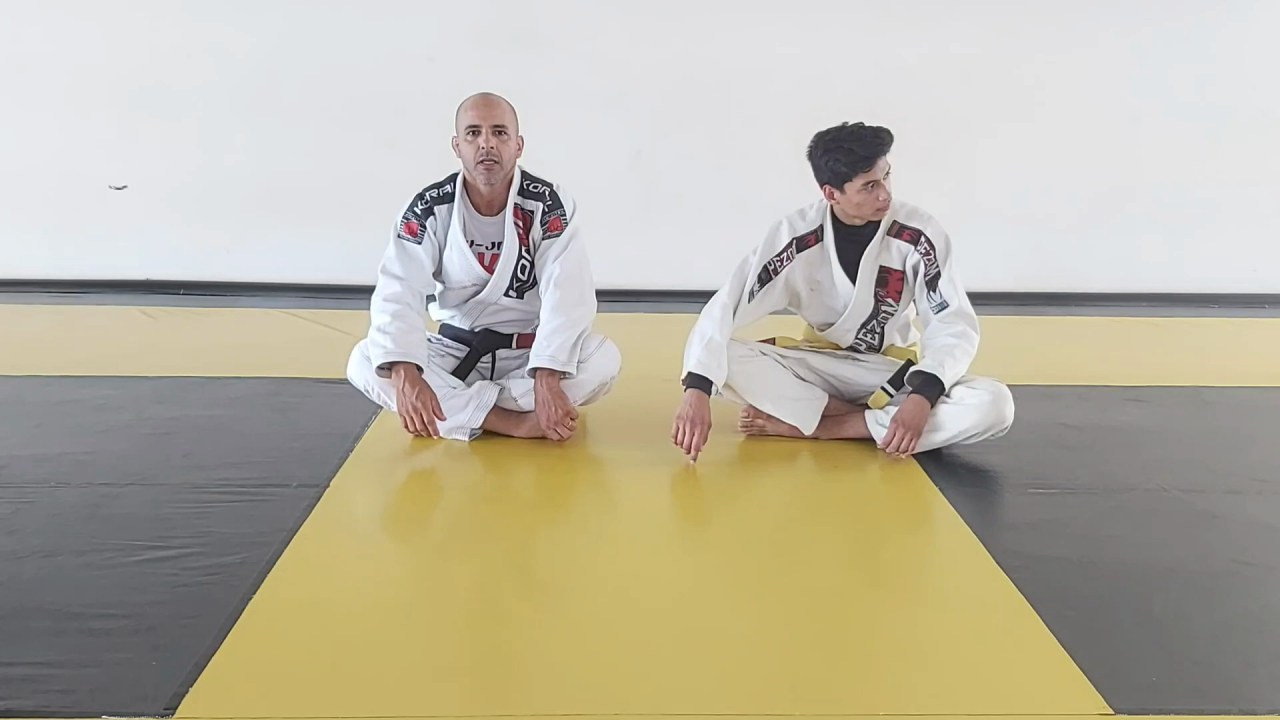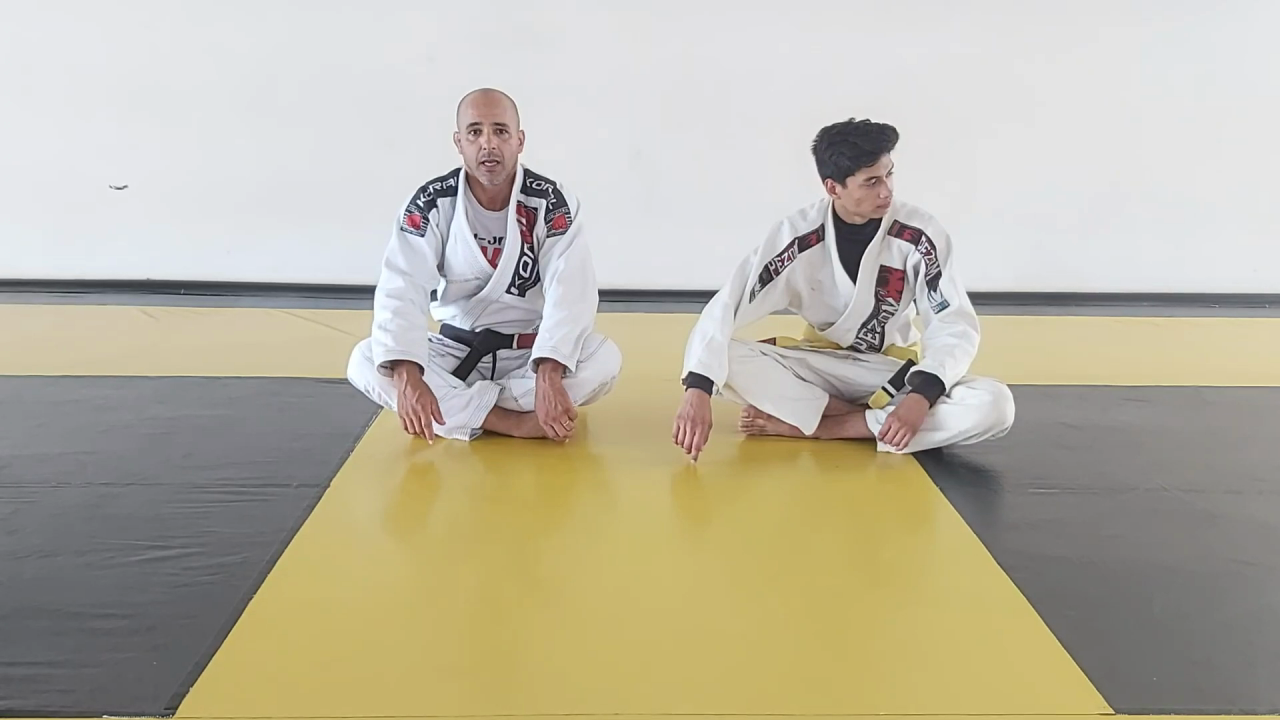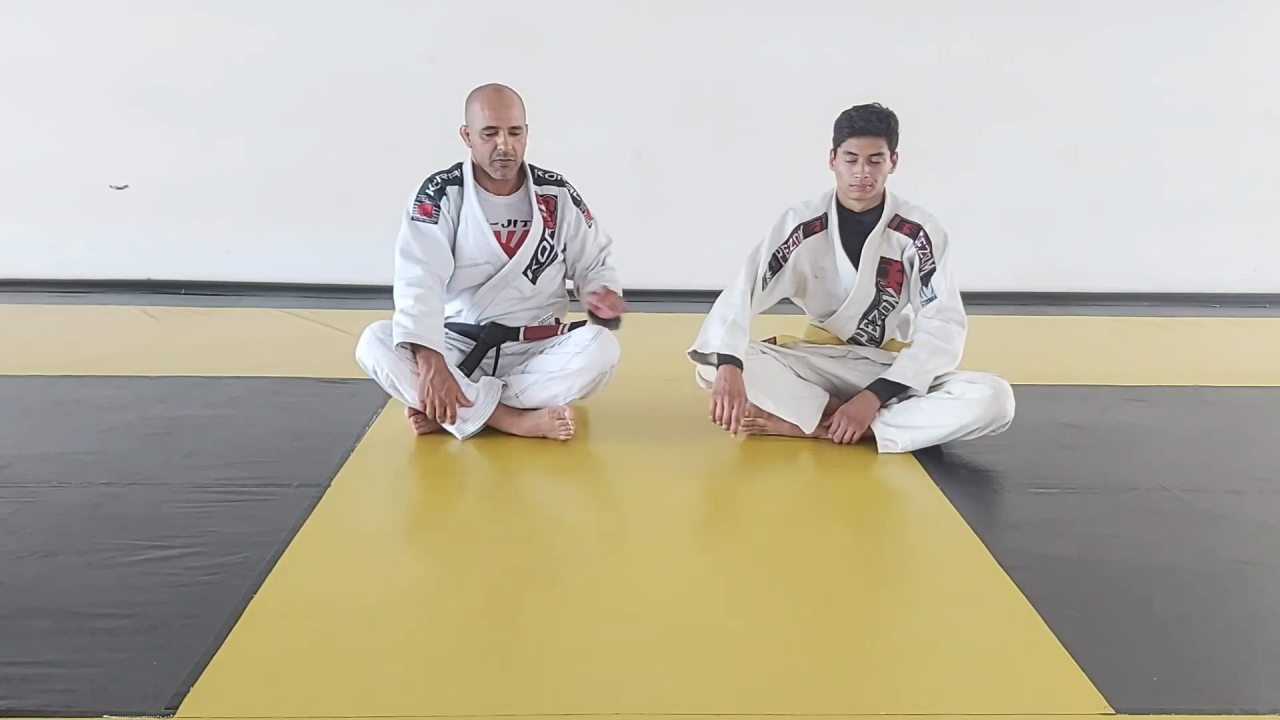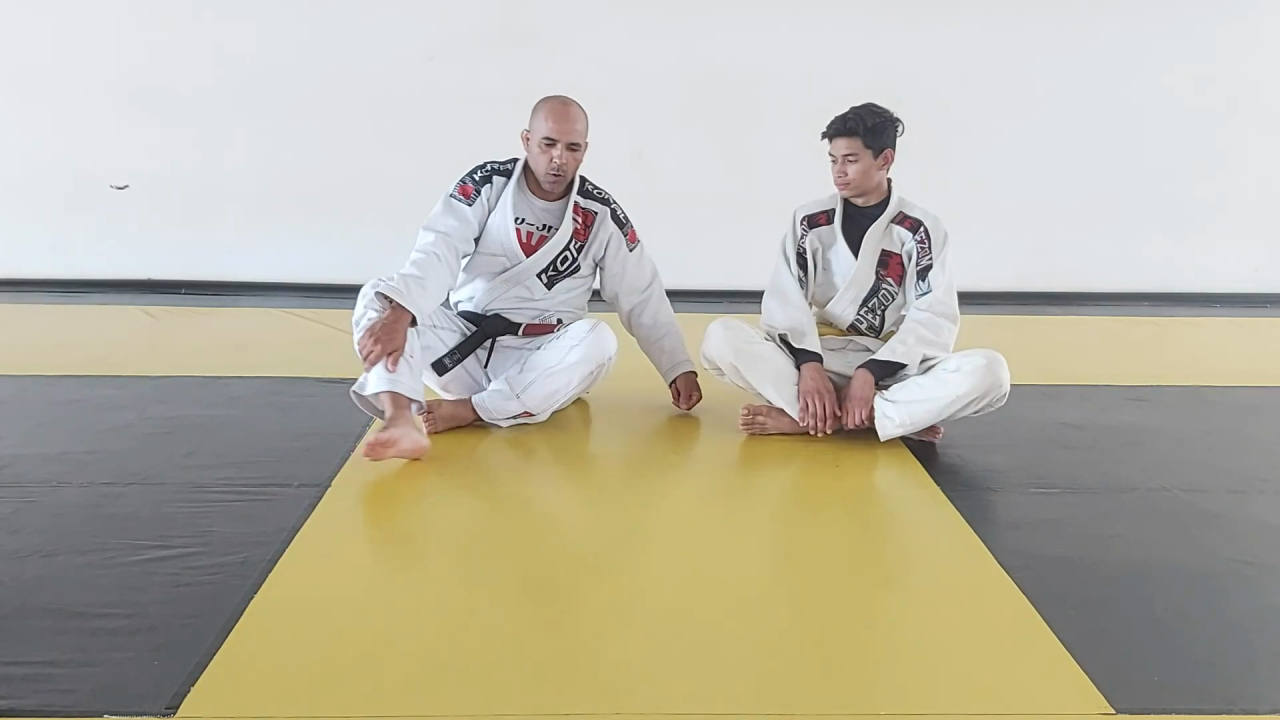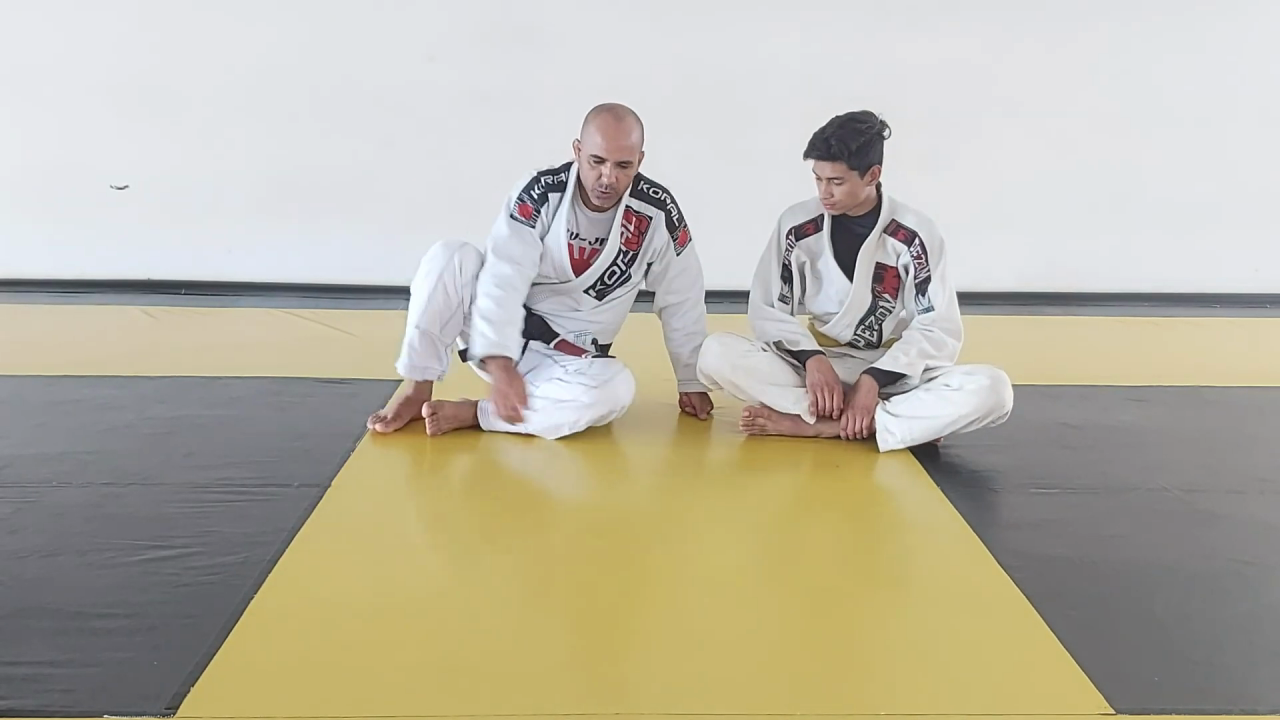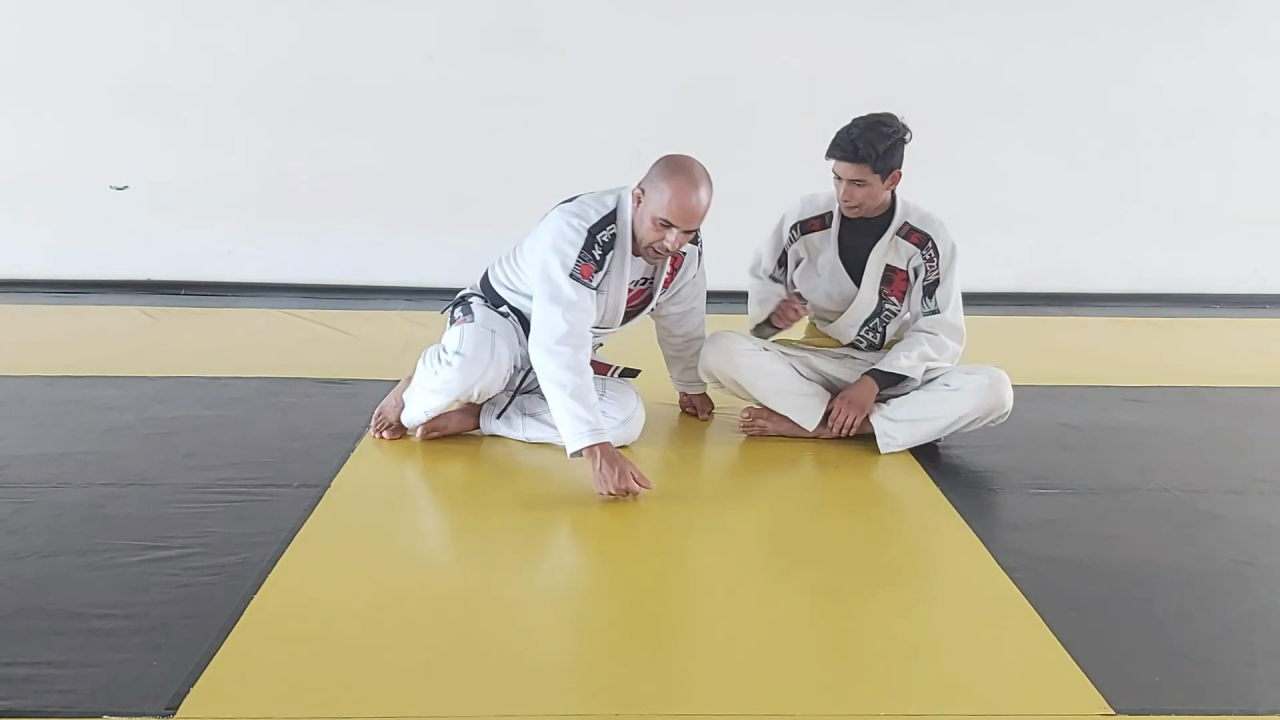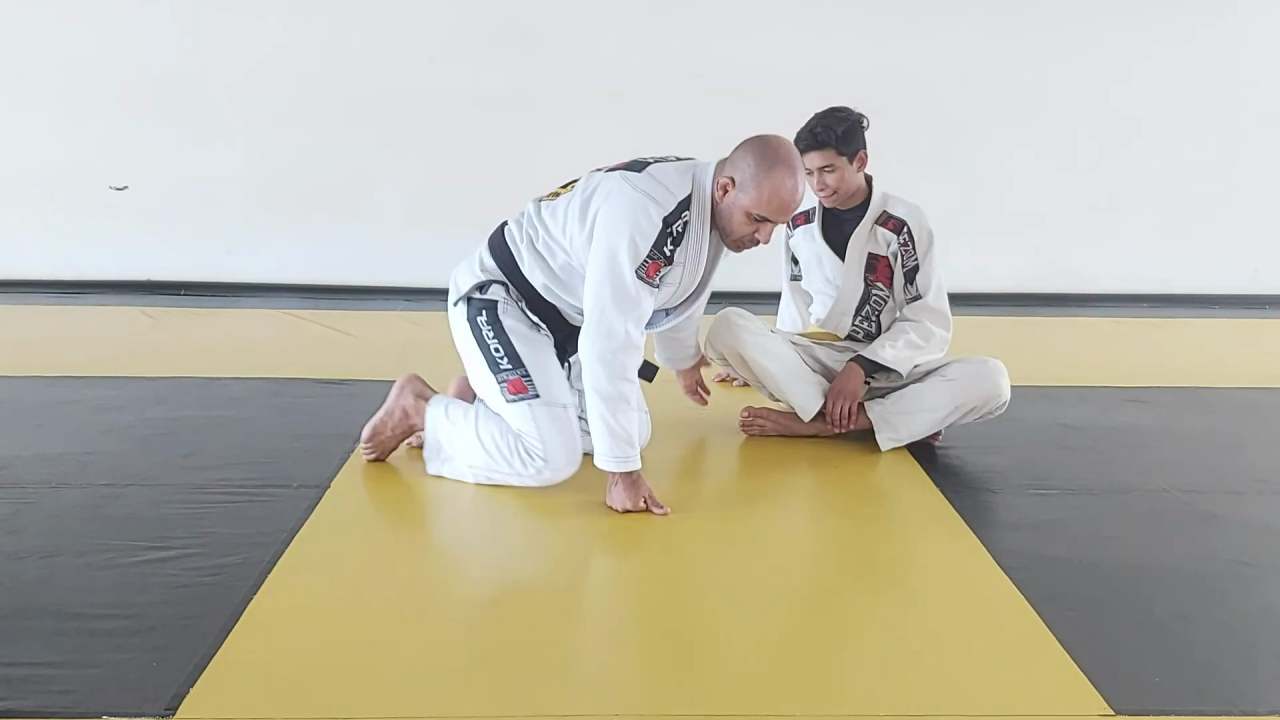
dt=0.7s
person 1, frame 1
left shoulder: (549, 205)
right shoulder: (429, 209)
left elbow: (567, 297)
right elbow: (397, 295)
left wrist: (547, 380)
right wrist: (406, 375)
left hip: (530, 352)
right hip: (456, 350)
left knee: (603, 360)
right knee: (365, 362)
left ankle: (458, 410)
right ankle: (516, 422)
person 1, frame 2
left shoulder: (553, 203)
right shoulder: (431, 204)
left elbow: (571, 295)
right elbow: (400, 292)
left wrist: (549, 377)
right wrist: (408, 378)
left hip: (532, 352)
right hip: (457, 350)
left knee: (604, 360)
right knee: (365, 362)
left ankle: (456, 411)
right ankle: (515, 421)
person 1, frame 3
left shoulder: (557, 195)
right shoulder: (438, 195)
left elbow: (597, 263)
right elbow: (418, 282)
left wrist: (603, 295)
right wrist: (430, 363)
left hip: (538, 351)
right hip: (461, 347)
left knee: (601, 349)
right knee: (375, 343)
left ankle: (450, 413)
right ankle: (513, 419)
person 1, frame 4
left shoulder: (601, 213)
right shoulder: (487, 183)
left elbow: (642, 297)
right elbow: (437, 252)
left wrist: (679, 369)
right wrist: (398, 312)
left hip: (540, 359)
right hip: (466, 346)
left knee: (596, 342)
right knee: (379, 298)
left ankle: (470, 410)
right ankle: (401, 423)
person 1, frame 5
left shoulder: (658, 212)
right shoulder: (540, 193)
left elbow: (682, 301)
right elbow: (503, 278)
left wrist: (691, 382)
right wrist: (501, 364)
left hip: (569, 360)
right hip: (507, 334)
left knee: (616, 389)
right knee: (451, 257)
left ankle: (477, 414)
right ankle: (417, 392)
person 1, frame 6
left shoulder: (681, 243)
right shoulder: (574, 230)
left elbow: (680, 316)
right elbow: (557, 350)
left wrist: (690, 385)
right wrist: (599, 452)
left hip: (568, 357)
right hip: (501, 318)
left knee: (626, 418)
right knee: (474, 366)
left ankle: (477, 414)
right ankle: (413, 397)
person 1, frame 7
left shoulder: (721, 212)
right shoulder: (644, 210)
left elbow: (680, 294)
right elbow: (610, 346)
left wrist: (684, 360)
right wrist: (623, 471)
left hip: (562, 318)
right hip: (499, 297)
left knee: (633, 432)
right knee: (551, 457)
left ankle: (476, 400)
right ankle: (419, 408)
person 2, frame 1
left shoulder: (918, 234)
right shoulder: (796, 235)
left elbow: (953, 324)
right elbow: (725, 307)
left wrist: (922, 398)
right wrist: (697, 392)
left hip: (891, 373)
right hip: (819, 368)
left knee: (993, 405)
right knee: (726, 360)
left ankle: (829, 427)
person 2, frame 2
left shoulder: (920, 234)
right shoulder: (797, 235)
left elbow: (954, 325)
right elbow: (726, 308)
left wrist: (921, 397)
right wrist: (698, 391)
left hip: (892, 373)
right hip: (819, 368)
left knee: (995, 404)
right knee: (727, 360)
left ankle: (815, 425)
person 2, frame 3
left shoulder: (920, 230)
right shoulder: (801, 224)
left elbow: (942, 326)
right elbow: (741, 295)
left wrist: (875, 395)
right wrist: (727, 369)
left hip: (892, 372)
right hip: (821, 362)
left knee: (994, 400)
right knee: (713, 367)
left ankle: (810, 423)
person 2, frame 4
left shoulder: (921, 229)
right shoulder: (810, 220)
left elbow: (933, 320)
right elbow: (785, 300)
left wrist: (871, 373)
right wrist: (809, 365)
left hip: (891, 365)
right hip: (819, 356)
left knee: (988, 373)
right knee: (721, 339)
left ankle: (808, 417)
person 2, frame 5
left shoulder: (916, 233)
right shoulder: (796, 224)
left elbow: (937, 329)
right elbow: (768, 310)
left wrist: (873, 379)
right wrist: (812, 359)
left hip: (892, 370)
right hip: (816, 363)
left knee: (992, 391)
right knee: (716, 354)
left ankle: (819, 425)
person 2, frame 6
left shoulder: (927, 236)
right shoulder: (805, 218)
left elbow: (939, 333)
right elbow: (765, 279)
left wrist: (873, 382)
right wrist: (775, 307)
left hip: (893, 369)
right hip: (821, 361)
left knee: (993, 390)
right knee: (719, 352)
left ankle: (816, 423)
person 2, frame 7
left shoulder: (904, 223)
right shoulder: (799, 220)
left elbow: (929, 324)
left wrist: (861, 368)
right wrist: (770, 363)
left hip: (888, 366)
right hip: (820, 358)
left knee: (990, 380)
right knee: (726, 327)
left ankle: (821, 423)
